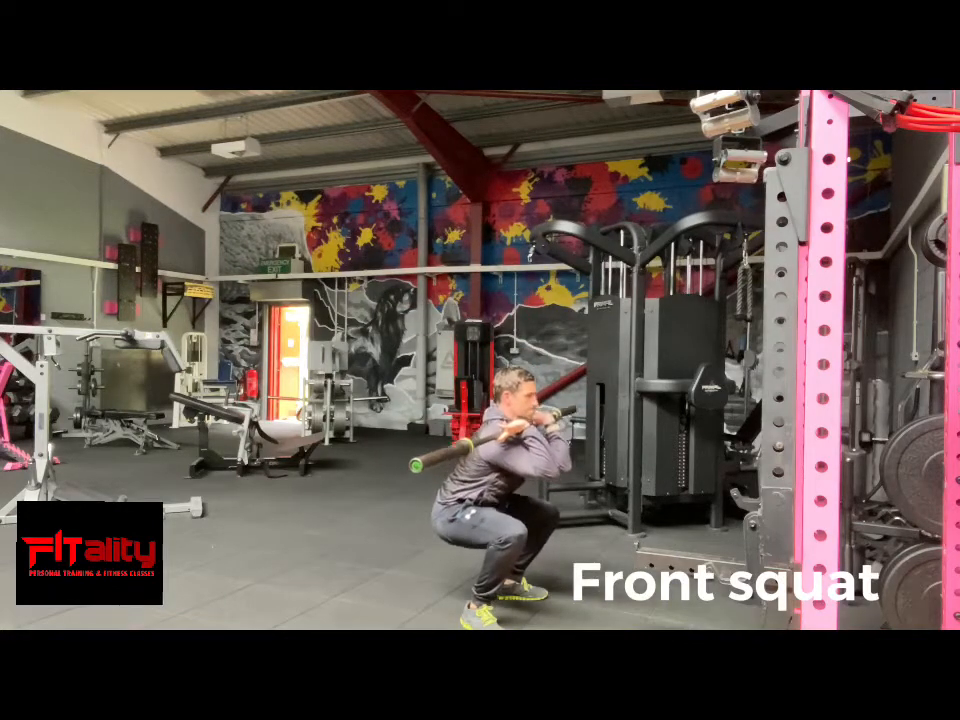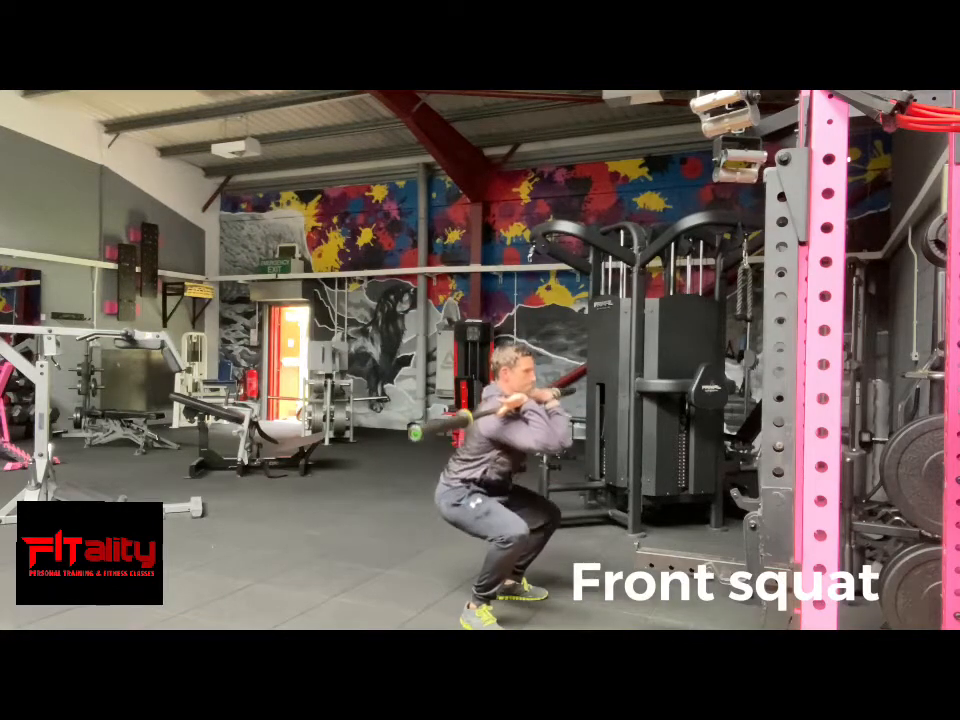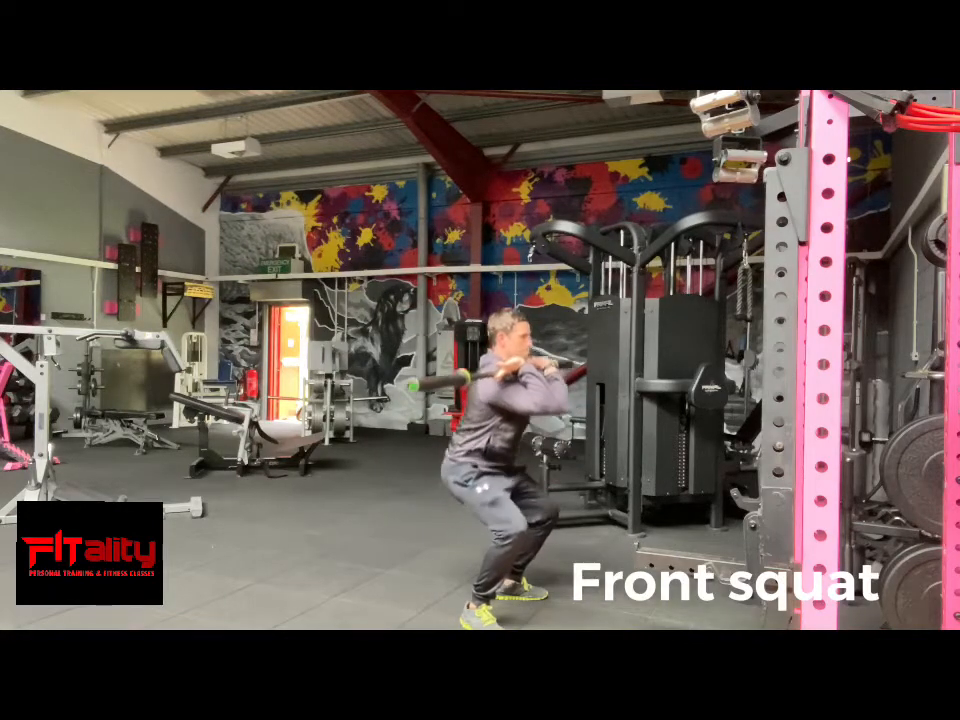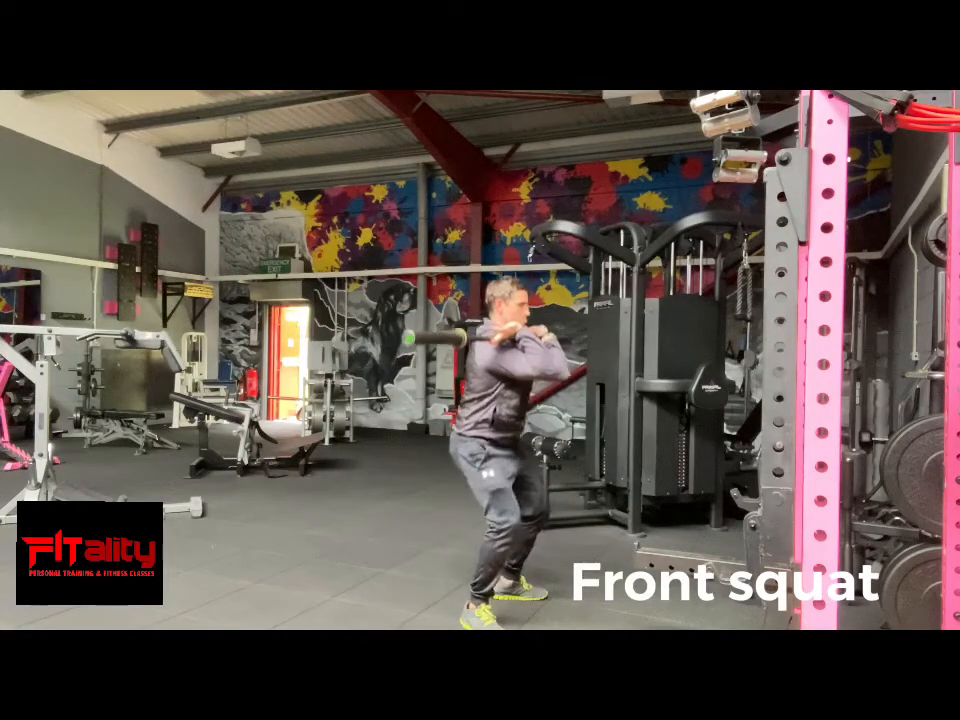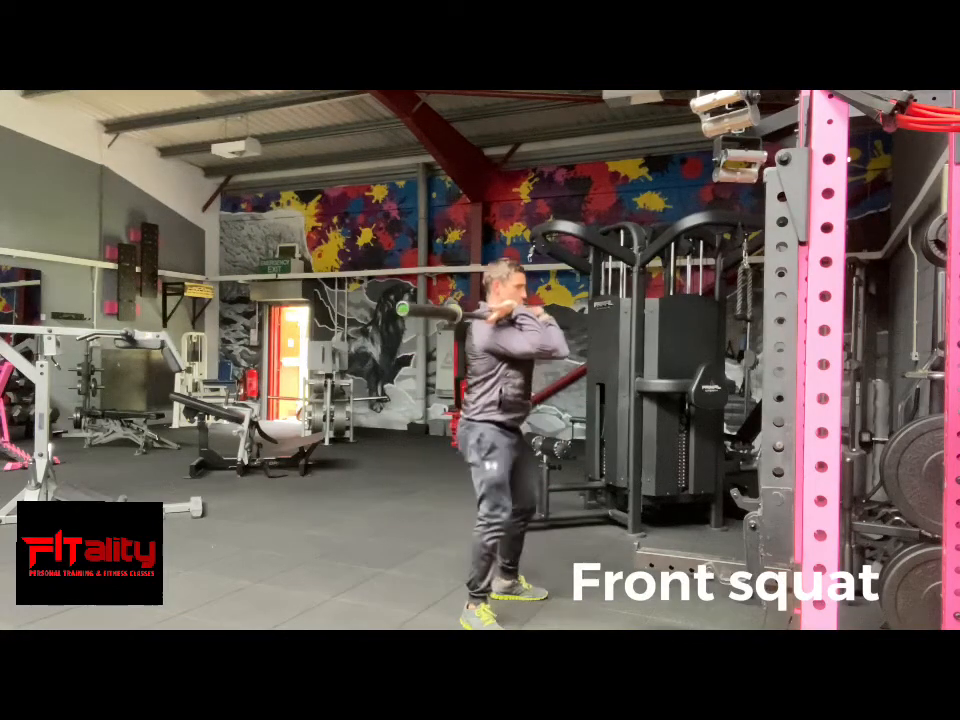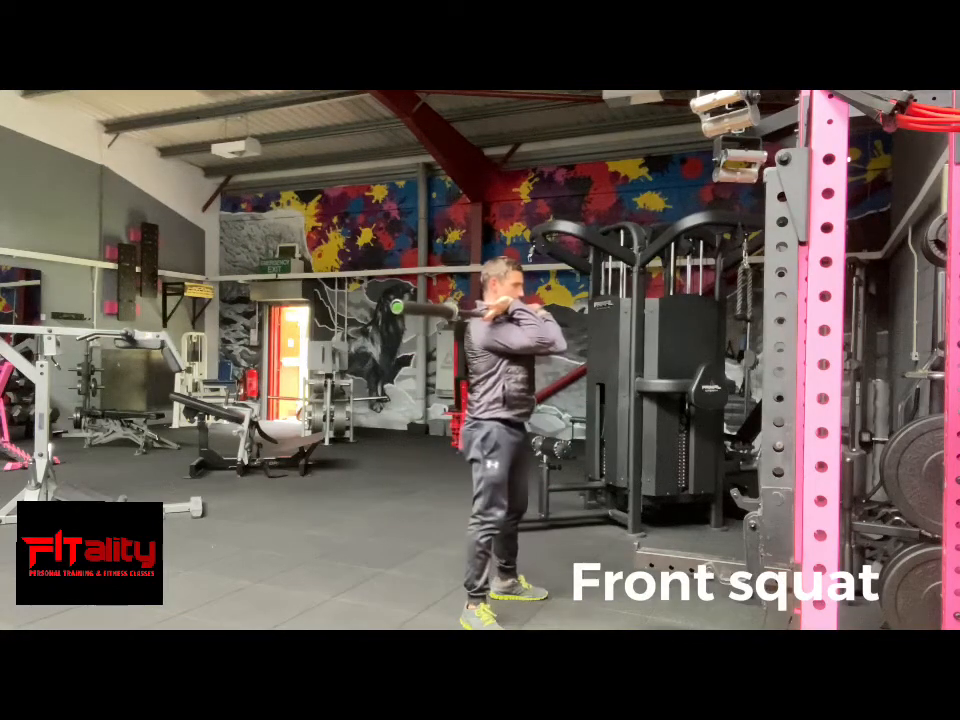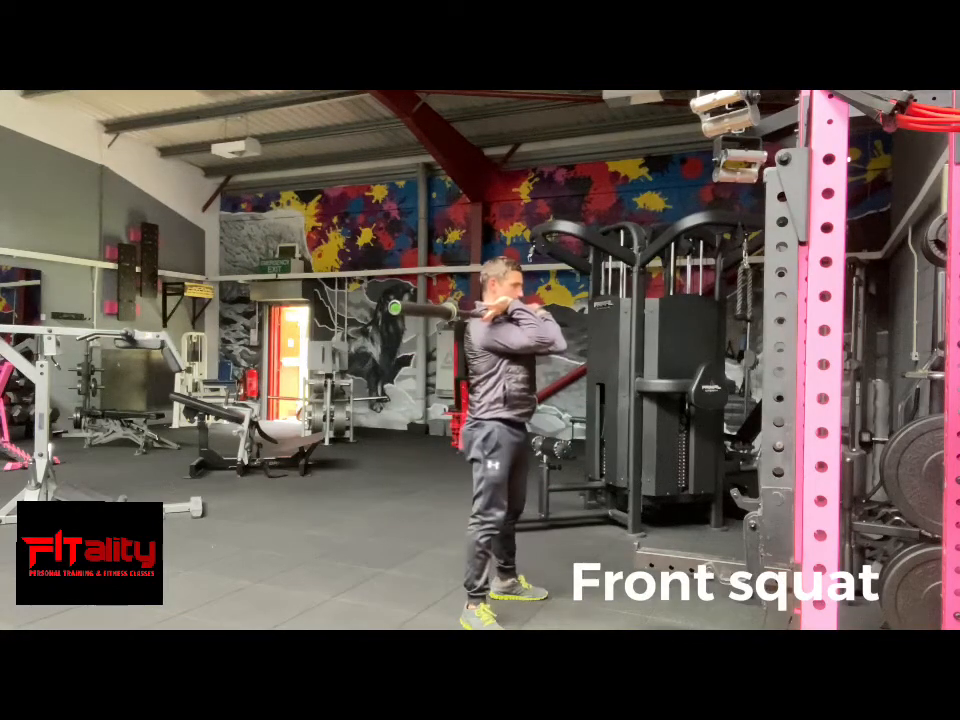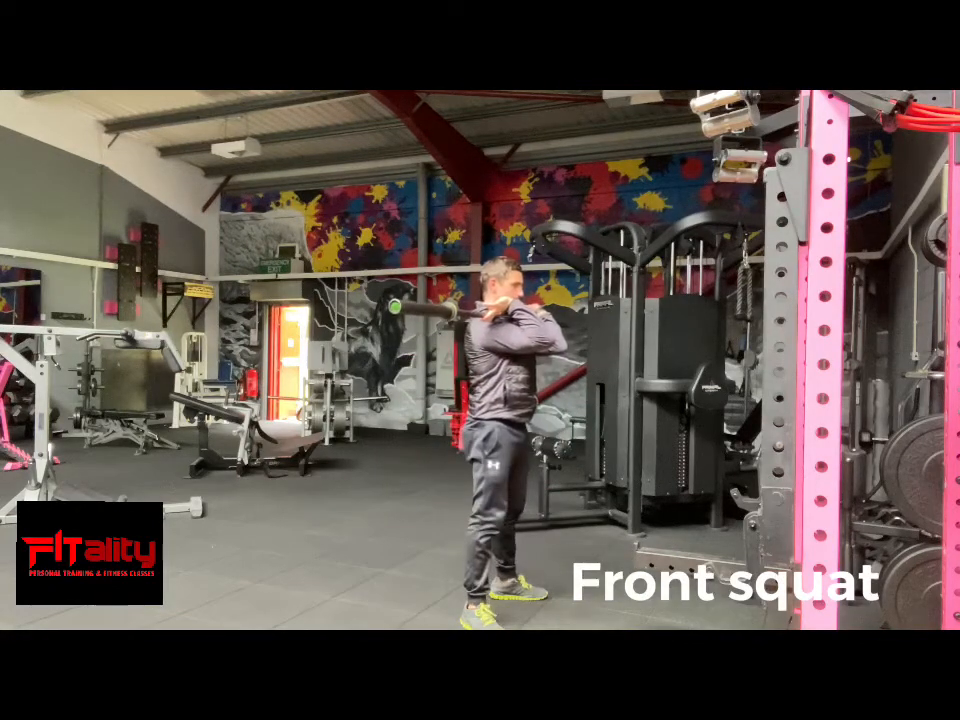
dt=0.2s
person 1, frame 1
left shoulder: (519, 429)
right shoulder: (497, 437)
left elbow: (562, 465)
right elbow: (545, 469)
left wrist: (552, 426)
right wrist: (530, 430)
left hip: (485, 504)
right hip: (454, 513)
left knee: (547, 515)
right knee: (513, 533)
left ankle: (510, 580)
right ankle: (477, 607)
person 1, frame 2
left shoulder: (519, 407)
right shoulder: (497, 415)
left elbow: (563, 441)
right elbow: (545, 442)
left wrist: (551, 403)
right wrist: (531, 405)
left hip: (493, 488)
right hip: (460, 494)
left knee: (547, 516)
right knee: (514, 532)
left ankle: (510, 580)
right ankle: (476, 607)
person 1, frame 3
left shoulder: (518, 374)
right shoulder: (495, 380)
left elbow: (560, 405)
right elbow: (543, 404)
left wrist: (549, 369)
right wrist: (529, 368)
left hip: (499, 466)
right hip: (468, 470)
left knee: (546, 511)
right knee: (513, 528)
left ankle: (510, 580)
right ankle: (476, 607)
person 1, frame 4
left shoulder: (515, 342)
right shoulder: (491, 347)
left elbow: (560, 371)
right elbow: (541, 368)
left wrist: (546, 337)
right wrist: (525, 334)
left hip: (506, 443)
right hip: (477, 446)
left knee: (536, 509)
right knee: (507, 521)
left ankle: (509, 579)
right ankle: (476, 606)
person 1, frame 5
left shoulder: (512, 323)
right shoulder: (489, 327)
left elbow: (559, 350)
right elbow: (542, 346)
left wrist: (542, 317)
right wrist: (523, 312)
left hip: (509, 430)
right hip: (485, 431)
left knee: (524, 507)
right knee: (496, 516)
left ankle: (508, 579)
right ankle: (475, 606)
person 1, frame 6
left shoulder: (509, 321)
right shoulder: (486, 324)
left elbow: (556, 343)
right elbow: (542, 341)
left wrist: (538, 312)
right wrist: (517, 307)
left hip: (513, 427)
right hip: (490, 429)
left knee: (514, 510)
right knee: (489, 514)
left ankle: (506, 579)
right ankle: (474, 605)
person 1, frame 7
left shoulder: (509, 321)
right shoulder: (486, 325)
left elbow: (556, 343)
right elbow: (542, 341)
left wrist: (537, 312)
right wrist: (516, 307)
left hip: (514, 428)
right hip: (492, 429)
left knee: (511, 511)
right knee: (488, 515)
left ankle: (506, 579)
right ankle: (474, 605)
person 1, frame 8
left shoulder: (510, 322)
right shoulder: (486, 326)
left elbow: (557, 344)
right elbow: (542, 341)
left wrist: (538, 313)
right wrist: (518, 308)
left hip: (514, 428)
right hip: (492, 429)
left knee: (511, 511)
right knee: (488, 515)
left ankle: (506, 579)
right ankle: (474, 605)
